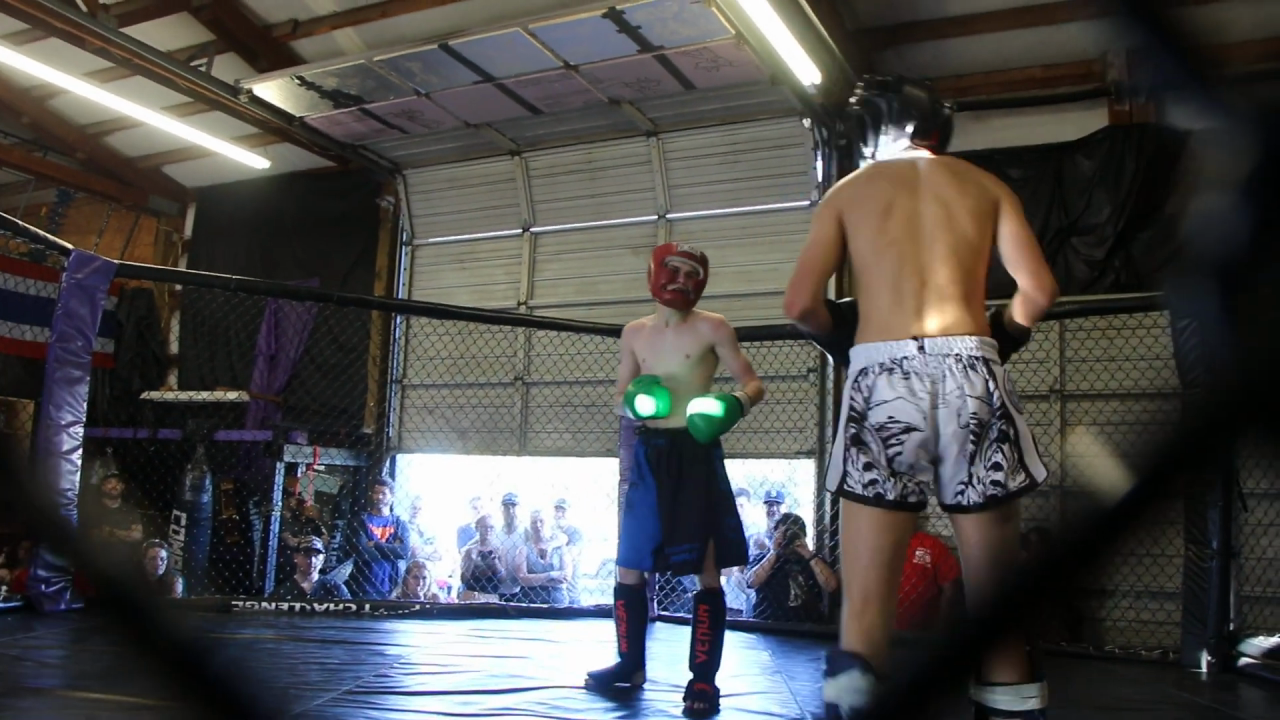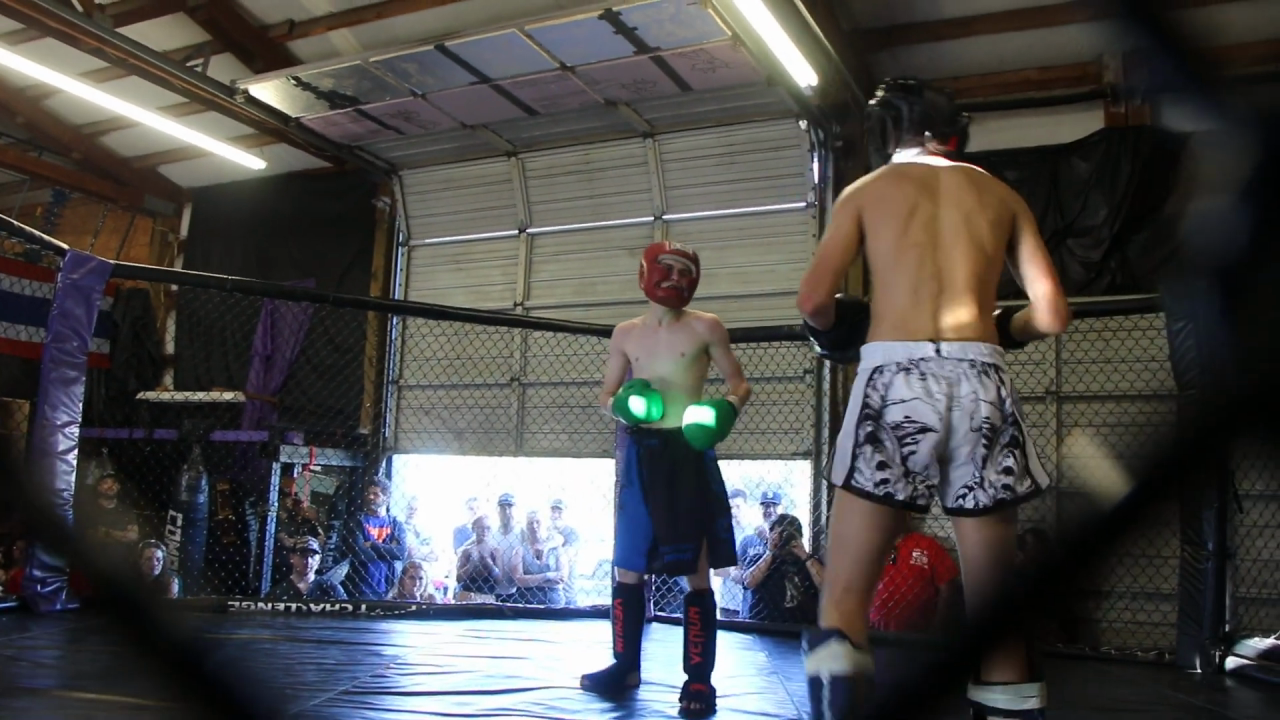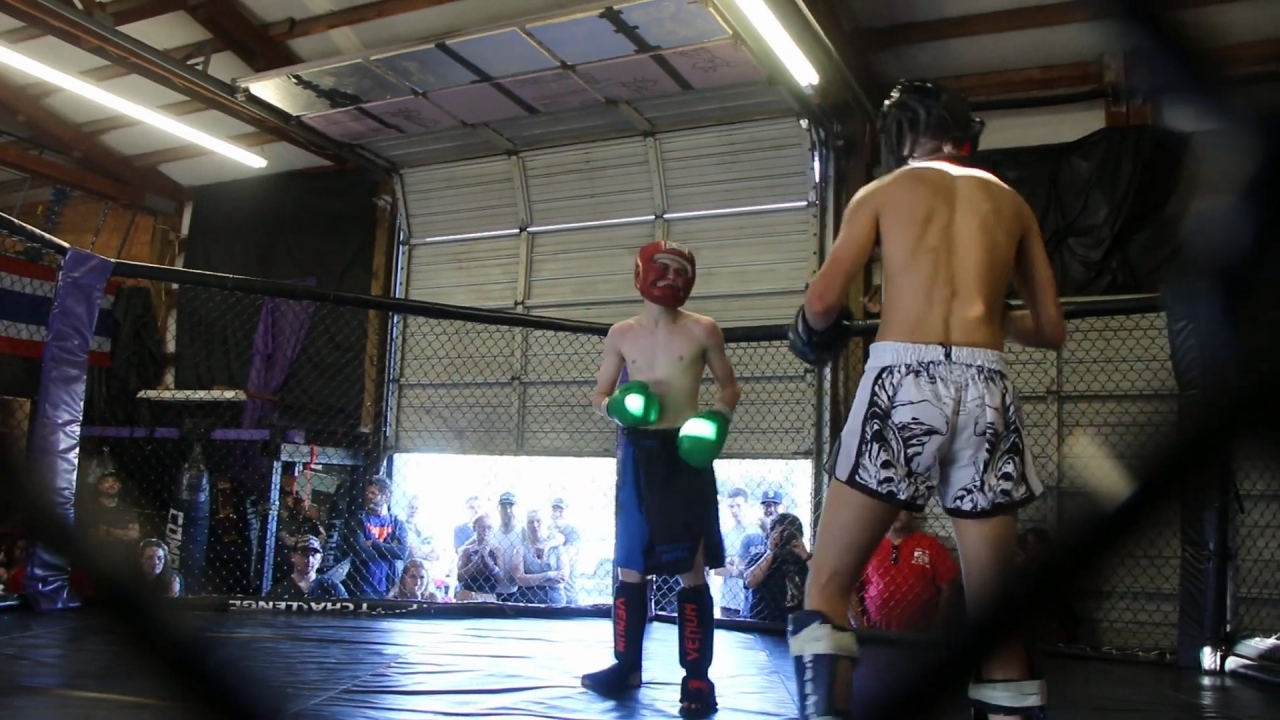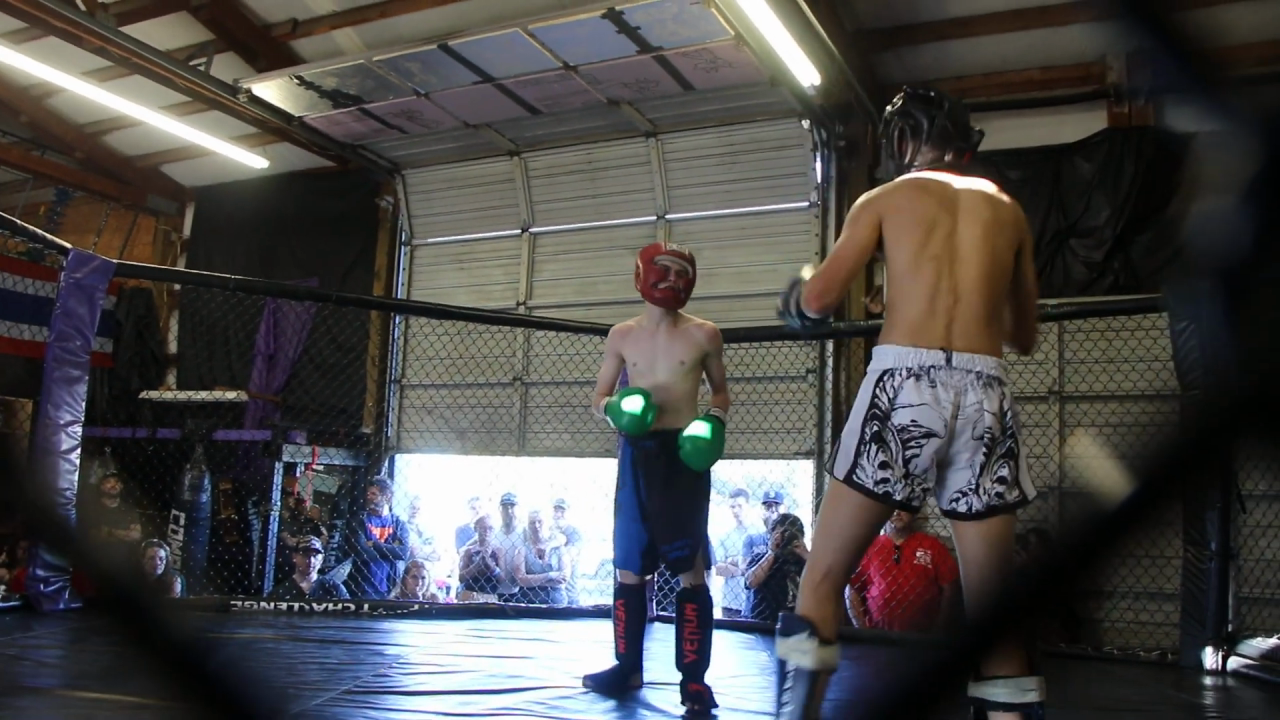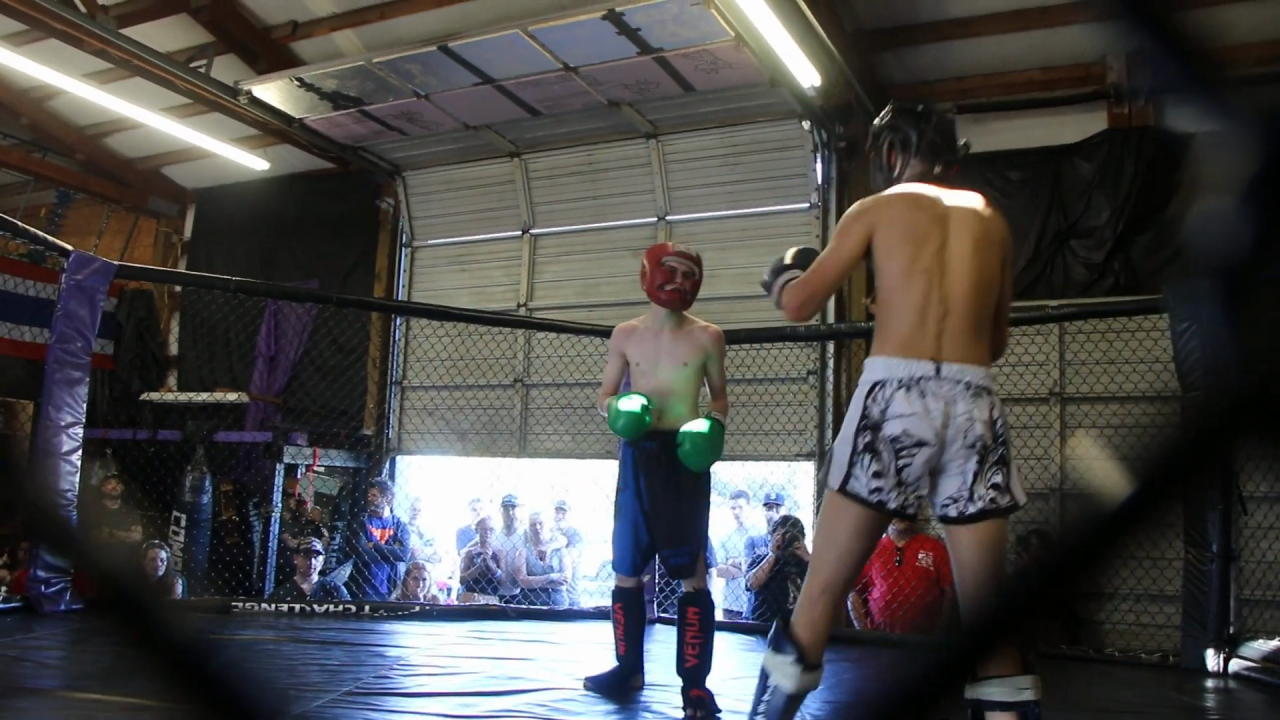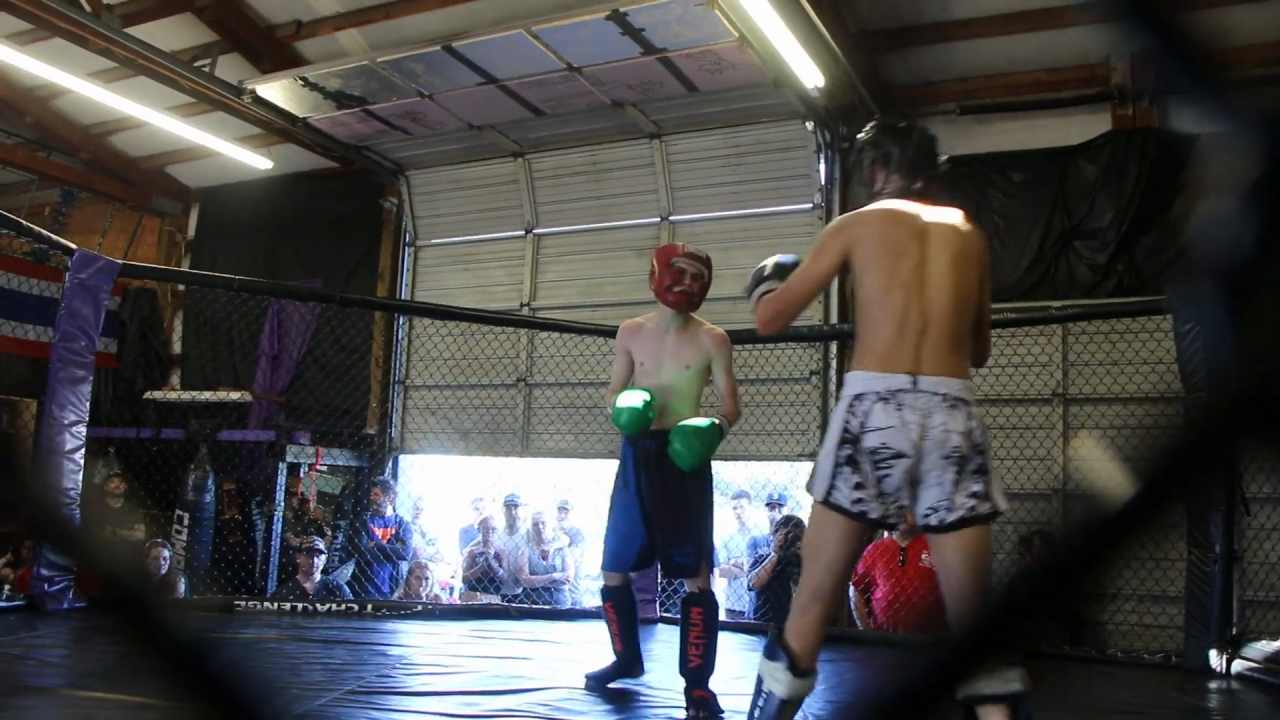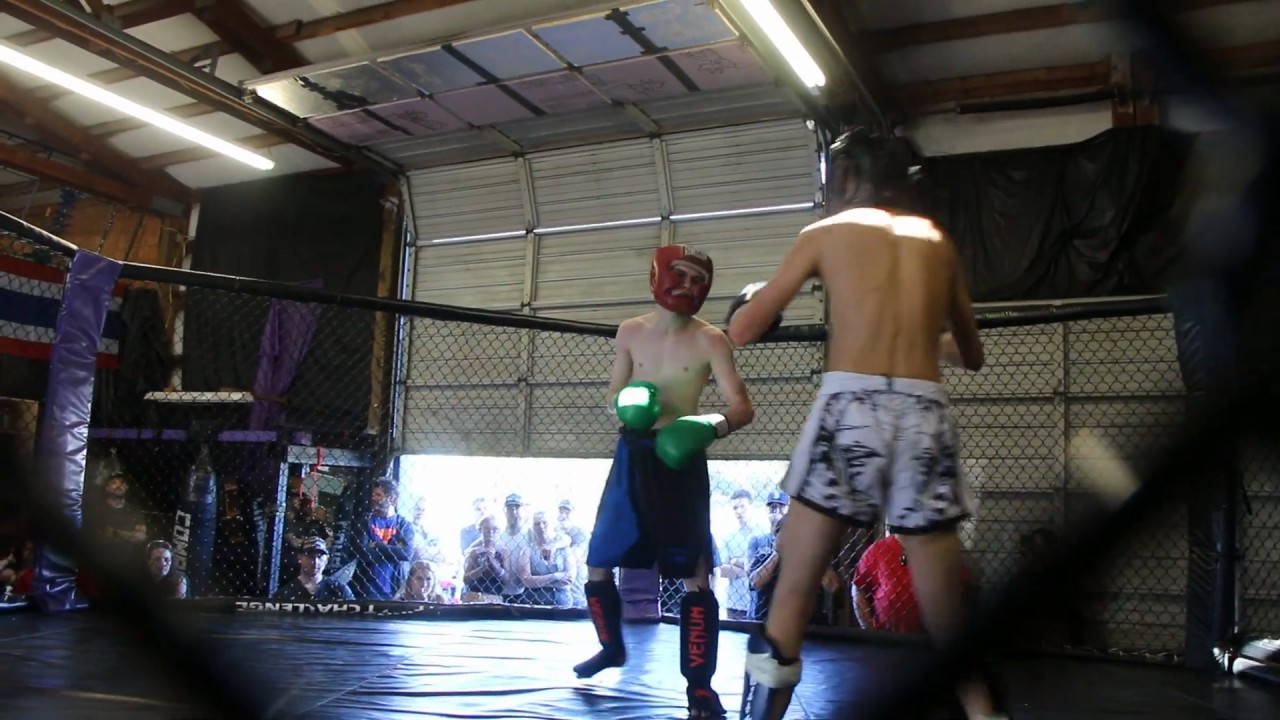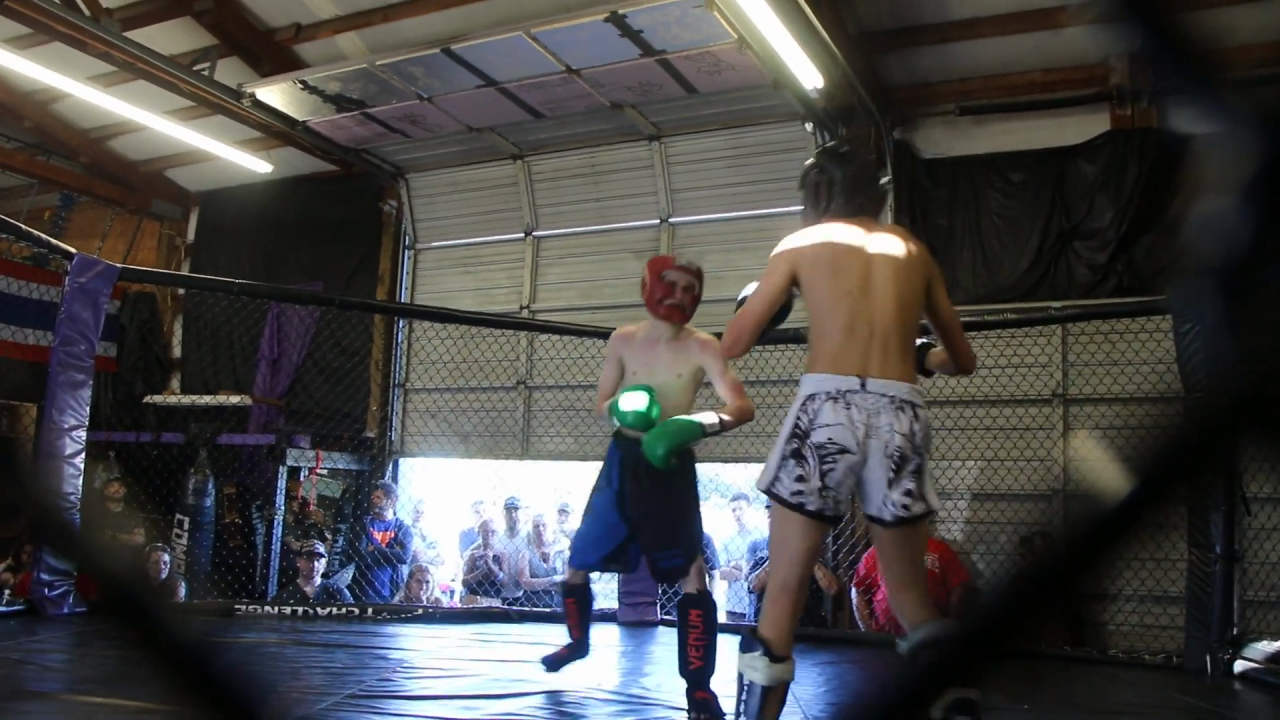
dt=0.1s
person 1, frame 1
left shoulder: (848, 191)
right shoulder: (984, 185)
left elbow: (800, 305)
right elbow: (1037, 292)
left hip: (883, 381)
right hip: (971, 380)
left knee: (864, 610)
right knee: (996, 607)
person 1, frame 2
left shoulder: (866, 191)
right shoulder: (1001, 195)
left elbow: (813, 301)
right elbow: (1052, 315)
left wrist: (841, 329)
left hip: (895, 380)
right hip: (981, 384)
left knee: (845, 596)
person 1, frame 3
left shoulder: (882, 194)
right shoulder: (1009, 200)
left elbow: (820, 300)
right elbow: (1050, 329)
left wrist: (818, 327)
left hip: (903, 382)
right hip: (986, 387)
left knee: (828, 582)
right knee: (996, 611)
person 1, frame 4
left shoulder: (885, 199)
right shoulder: (1007, 210)
left elbow: (818, 299)
right elbow: (1023, 334)
left wrist: (802, 296)
left hip: (904, 386)
right hip: (984, 393)
left knee: (821, 583)
right knee: (995, 610)
person 1, frame 5
left shoulder: (876, 210)
right shoulder: (990, 220)
left elbow: (797, 306)
left wrist: (785, 280)
left hip: (894, 397)
right hip: (971, 402)
left knee: (821, 592)
right knee: (986, 614)
person 1, frame 6
left shoulder: (855, 226)
right shoulder: (969, 234)
left elbow: (769, 319)
left wrist: (768, 288)
left hip: (874, 409)
right hip: (951, 413)
left knee: (812, 602)
right knee: (975, 618)
person 1, frame 7
left shoulder: (826, 233)
right shoulder: (937, 242)
left elbow: (741, 331)
right elbow: (971, 354)
left wrist: (755, 302)
left hip: (849, 409)
right hip: (925, 414)
left knee: (792, 595)
right knee: (946, 605)
person 1, frame 8
left shoulder: (802, 245)
right shoulder: (913, 252)
left elbow: (734, 345)
right elbow: (963, 360)
left wrist: (755, 306)
left hip: (826, 408)
right hip: (898, 415)
left knee: (783, 595)
right knee: (908, 589)
person 2, frame 1
left shoulder: (713, 328)
right shoulder: (635, 332)
left elbow: (753, 383)
right elbow: (620, 395)
left wrist: (735, 403)
right wrist: (630, 402)
left hip: (697, 451)
right hip: (649, 452)
left knee: (705, 569)
right knee: (630, 567)
left ankle: (703, 678)
right ankle: (630, 663)
person 2, frame 2
left shoulder: (706, 327)
right shoulder: (625, 333)
left elbow: (740, 383)
right elbow: (607, 398)
left wrist: (728, 408)
right wrist: (621, 404)
left hip: (690, 452)
right hip: (641, 452)
left knee: (696, 571)
right knee: (628, 568)
left ankle: (698, 678)
right ankle: (626, 665)
person 2, frame 3
left shoulder: (704, 330)
right shoulder: (621, 334)
left elbow: (729, 386)
right elbow: (599, 399)
left wrist: (719, 418)
right wrist: (617, 407)
left hip: (686, 454)
right hip: (638, 453)
left knee: (690, 568)
right knee: (630, 567)
left ankle: (696, 676)
right ankle: (627, 665)
person 2, frame 4
left shoulder: (703, 334)
right shoulder: (622, 335)
left elbow: (720, 389)
right elbow: (598, 399)
left wrist: (715, 421)
right wrist: (615, 408)
left hip: (683, 456)
right hip: (637, 454)
left knee: (690, 568)
right knee: (629, 569)
left ankle: (694, 677)
right ankle: (628, 666)
person 2, frame 5
left shoulder: (707, 337)
right shoulder: (625, 335)
left elbow: (718, 394)
right elbow: (603, 398)
left wrist: (712, 424)
right wrist: (616, 412)
left hip: (684, 459)
right hip: (637, 455)
left knee: (692, 573)
right knee: (627, 572)
right ankle: (630, 667)
person 2, frame 6
left shoulder: (712, 339)
right shoulder: (631, 333)
left elbow: (731, 404)
right elbow: (613, 394)
left wrist: (715, 427)
right wrist: (621, 408)
left hip: (686, 458)
right hip: (638, 455)
left knee: (696, 574)
right knee: (615, 570)
right ankle: (627, 658)
person 2, frame 7
left shoulder: (710, 341)
right shoulder: (631, 332)
left elbow: (740, 408)
right elbow: (613, 394)
left wrist: (708, 426)
right wrist: (625, 403)
left hip: (682, 460)
right hip: (633, 454)
left knee: (696, 574)
right knee: (599, 565)
right ankle: (611, 647)
person 2, frame 8
left shoulder: (703, 346)
right shoulder: (622, 340)
left elbow: (742, 407)
right elbow: (602, 401)
left wrist: (700, 424)
right wrist: (619, 408)
left hip: (672, 463)
right hip: (624, 460)
left knee: (691, 575)
right knee: (577, 566)
right ankle: (578, 641)
